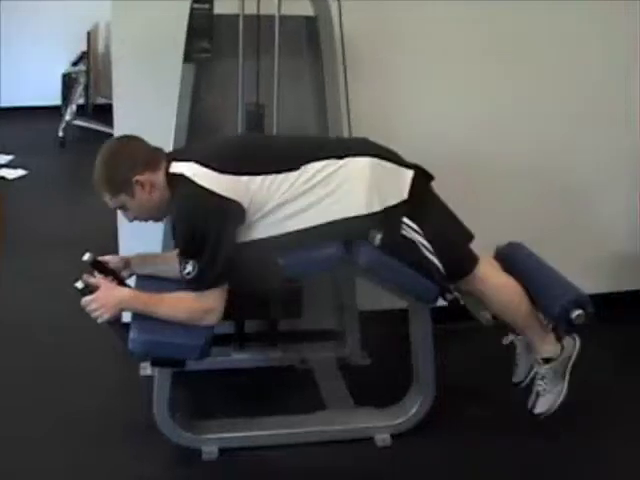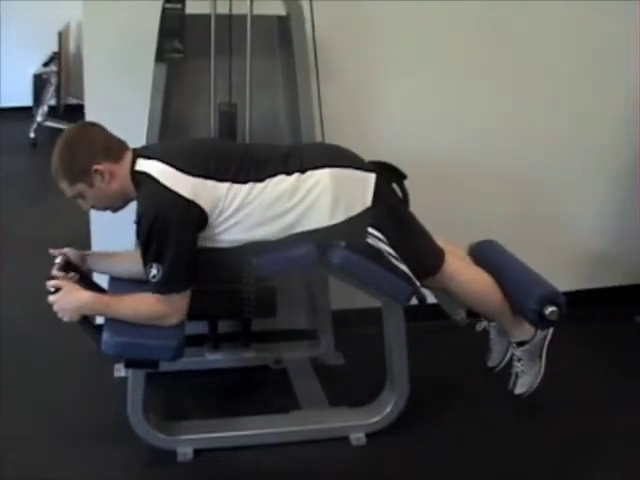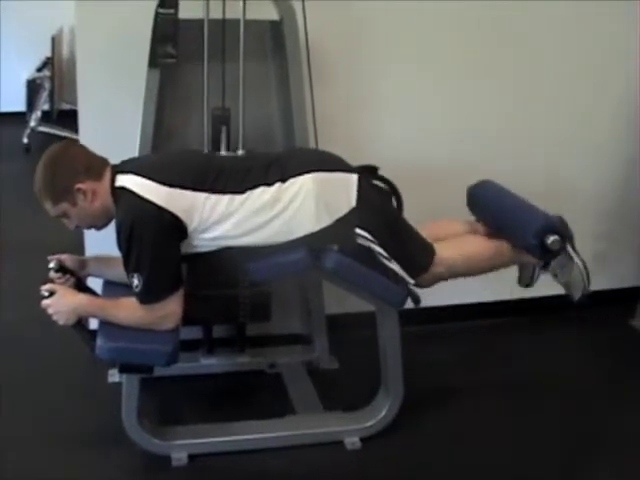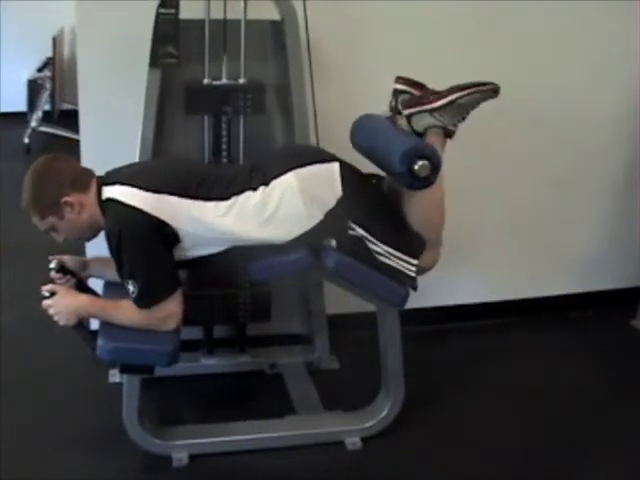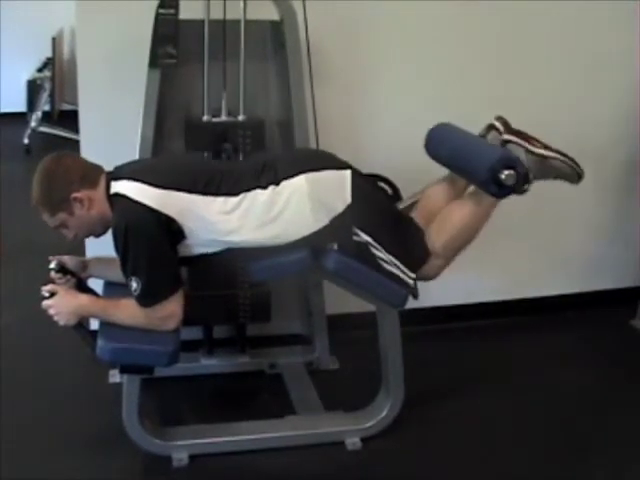
dt=1s
person 1, frame 1
left shoulder: (194, 202)
right shoulder: (184, 173)
left elbow: (207, 308)
right elbow: (198, 265)
left wrist: (127, 300)
right wrist: (133, 263)
left hip: (373, 190)
right hip: (356, 178)
left knee: (465, 271)
right knee: (454, 267)
left ankle: (549, 349)
right ankle: (527, 331)
person 1, frame 2
left shoulder: (161, 200)
right shoulder: (150, 166)
left elbow: (169, 308)
right elbow: (160, 263)
left wrist: (86, 302)
right wrist: (92, 261)
left hip: (340, 198)
right hip: (326, 180)
left knee: (435, 269)
right knee: (427, 257)
left ankle: (524, 333)
right ankle: (500, 318)
person 1, frame 3
left shoulder: (138, 212)
right shoulder: (131, 180)
left elbow: (163, 312)
right elbow: (154, 267)
left wrist: (83, 305)
right wrist: (87, 265)
left hip: (326, 205)
right hip: (315, 184)
left knee: (427, 267)
right knee: (417, 244)
person 1, frame 4
left shoulder: (125, 218)
right shoulder: (119, 187)
left elbow: (163, 314)
right elbow: (153, 266)
left wrist: (84, 306)
right wrist: (88, 266)
left hip: (317, 203)
right hip: (302, 177)
left knee: (422, 254)
right knee: (393, 223)
left ankle: (430, 126)
right ankle: (413, 121)
person 1, frame 5
left shoulder: (133, 214)
right shoulder: (127, 182)
left elbow: (164, 313)
right elbow: (154, 268)
left wrist: (85, 305)
right wrist: (89, 266)
left hip: (326, 204)
right hip: (313, 181)
left knee: (427, 259)
right knee: (413, 230)
